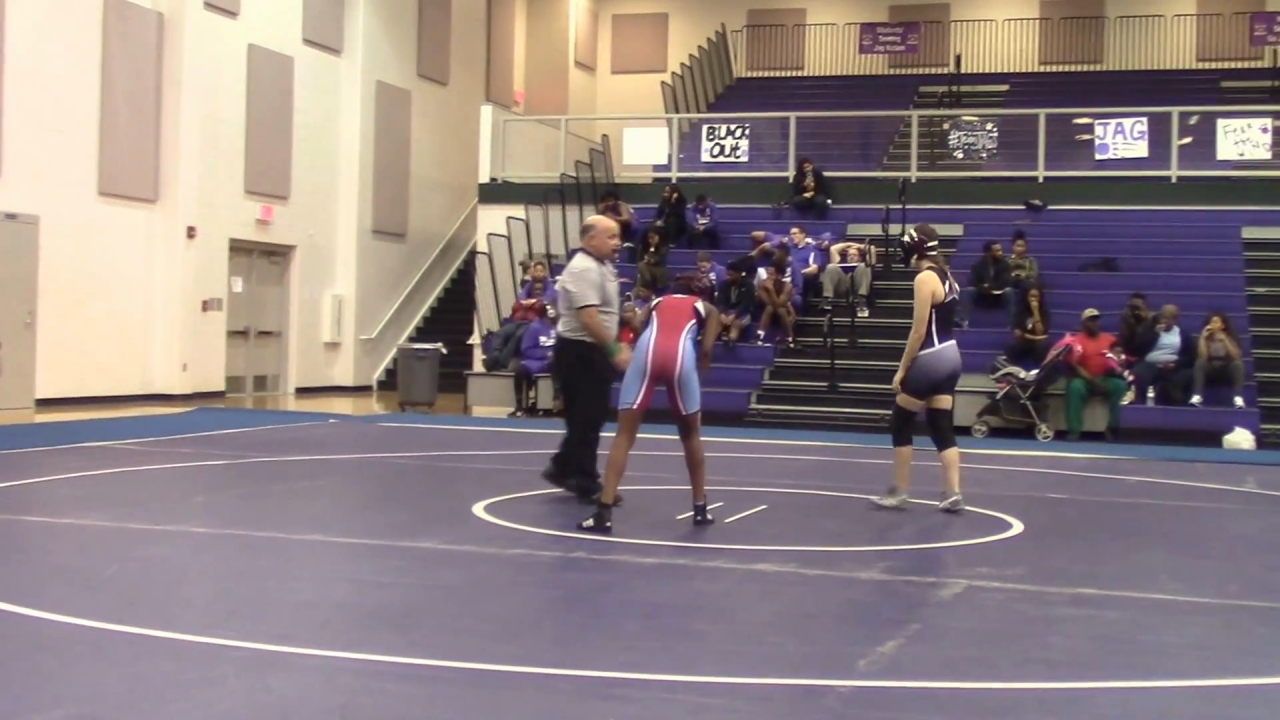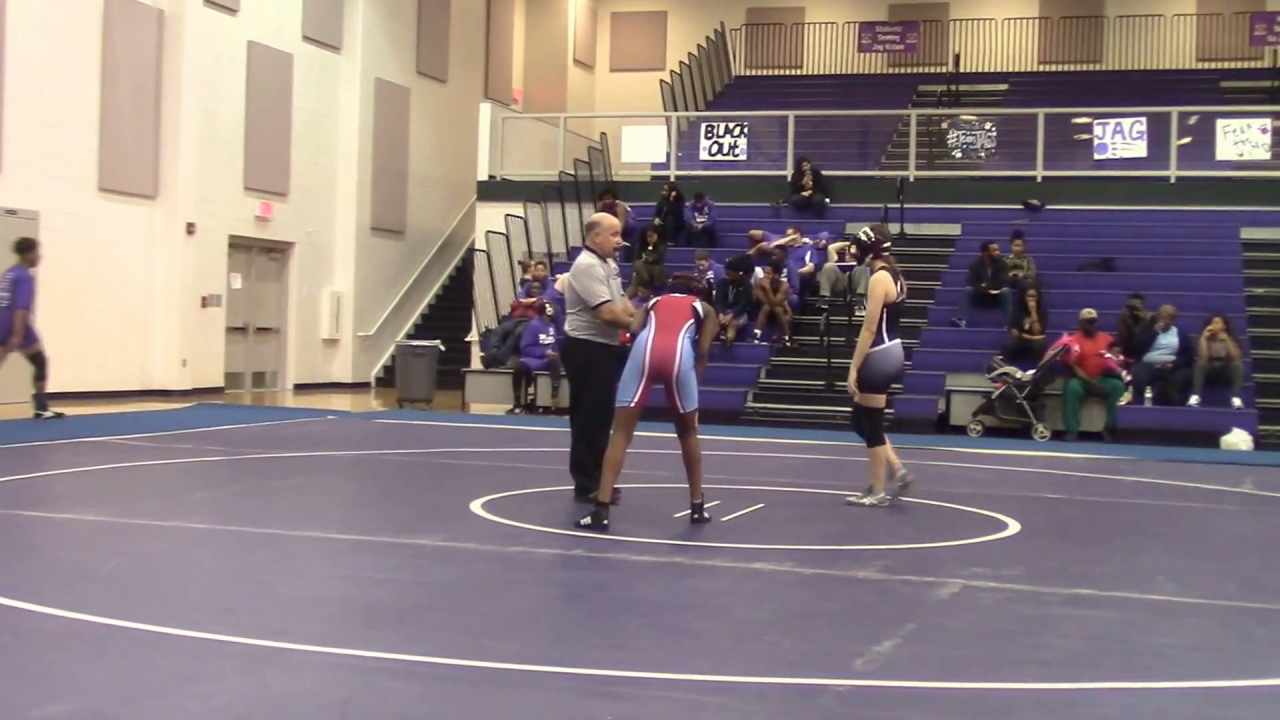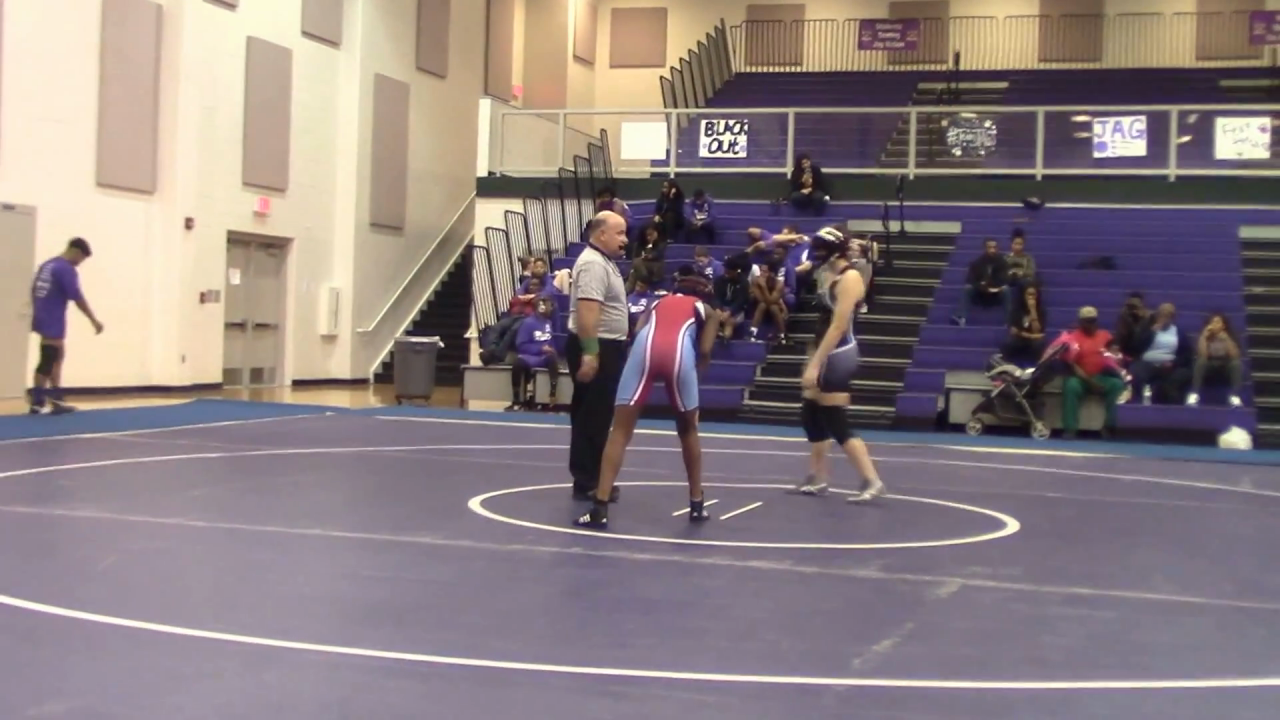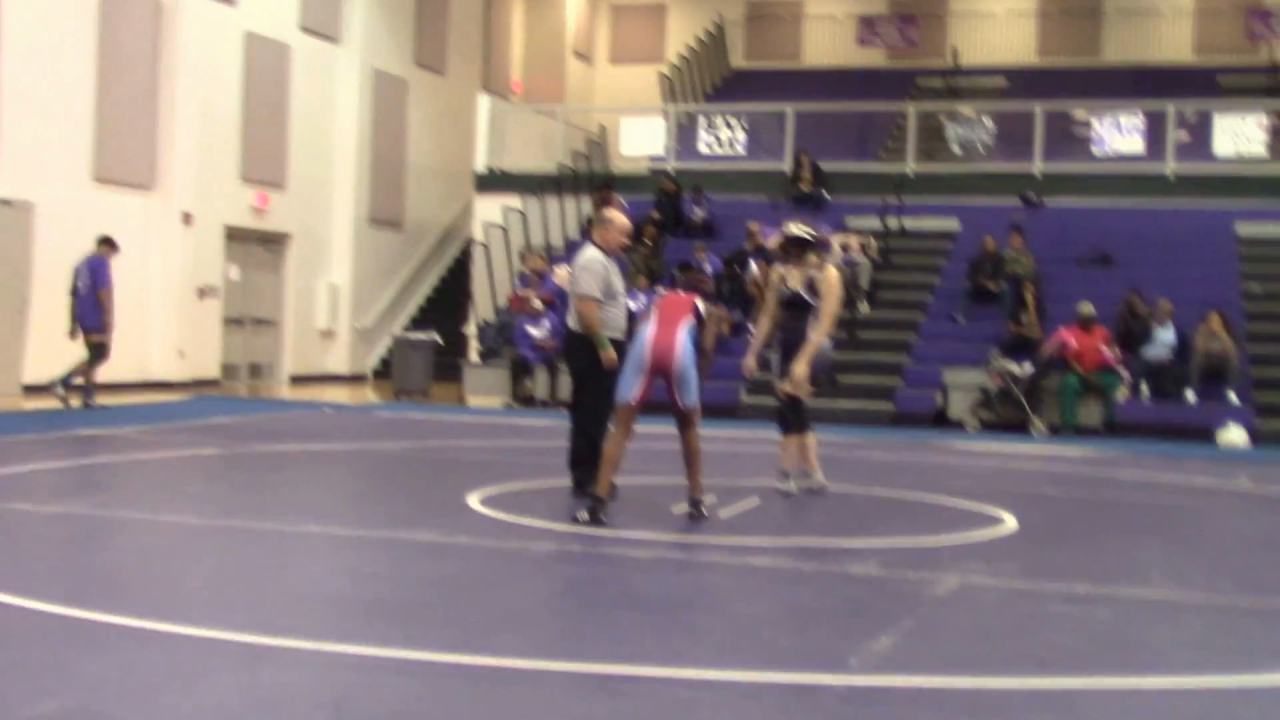
dt=0.4s
person 1, frame 1
left shoulder: (603, 266)
right shoulder: (584, 270)
right elbow: (589, 318)
left wrist: (619, 344)
right wrist: (614, 351)
left hip: (592, 352)
right hip: (581, 351)
left knee: (588, 418)
right knee: (586, 420)
left ankle: (561, 468)
right ankle: (587, 486)
person 1, frame 2
left shoulder: (607, 263)
right shoulder: (588, 266)
left elbow: (620, 303)
right elbow: (607, 313)
left wrist: (637, 316)
left hip: (603, 349)
right hip: (587, 351)
left knee: (600, 418)
right knee: (590, 419)
left ankle: (594, 479)
right ankle: (586, 485)
person 1, frame 3
left shoulder: (606, 262)
right shoulder: (593, 263)
right elbow: (587, 311)
left wrist: (617, 348)
right wrist: (589, 353)
left hip: (607, 348)
right hip: (595, 350)
left knee: (599, 416)
right knee: (592, 417)
left ankle: (592, 478)
right ankle: (585, 482)
person 1, frame 4
left shoulder: (605, 259)
right shoulder: (592, 260)
right elbow: (586, 308)
left wrist: (611, 345)
right wrist: (604, 346)
left hip: (605, 345)
right hip: (593, 346)
left knee: (596, 413)
right knee: (590, 413)
left ankle: (590, 474)
right ankle: (584, 478)
person 2, frame 1
left shoulder: (924, 278)
right shoulder: (946, 277)
left elbow: (918, 331)
left wrist: (902, 370)
left hip: (930, 359)
right hip: (951, 356)
left knee: (901, 424)
right knee: (942, 429)
left ankle: (899, 491)
right ankle: (953, 493)
person 2, frame 2
left shoulder: (878, 279)
right shoulder: (894, 276)
left elbow: (869, 329)
left wrist: (853, 368)
left hip: (879, 356)
right hip: (893, 353)
left knee: (869, 423)
right knee: (866, 421)
left ankle: (877, 491)
right ankle: (897, 470)
person 2, frame 3
left shoulder: (849, 278)
right shoulder: (827, 274)
left elbow: (838, 327)
left wrist: (814, 364)
right wrist: (812, 358)
left hip: (838, 356)
right hip: (827, 354)
left knee: (835, 423)
right knee: (811, 416)
left ankle: (872, 481)
right ankle: (817, 479)
person 2, frame 4
left shoulder: (827, 275)
right shoulder: (779, 272)
left elbow: (825, 323)
right elbow: (768, 315)
left wrist: (803, 361)
right wrist: (753, 352)
left hip: (811, 349)
right hip: (787, 349)
left knee: (789, 410)
right knee: (796, 414)
left ankle: (789, 473)
right ankle: (813, 474)
person 3, frame 1
left shoulder: (658, 302)
right shoulder: (707, 308)
left elbow: (636, 322)
right elbow: (705, 349)
right wrist: (697, 373)
left hip: (648, 350)
right hip: (681, 354)
left knee: (624, 435)
right knee: (690, 435)
left ankle: (603, 513)
right ankle: (700, 508)
person 3, frame 2
left shoulder: (655, 301)
right shoulder: (705, 309)
left elbow: (635, 330)
right elbow: (702, 351)
right wrist: (693, 378)
left hip: (645, 349)
right hip: (679, 353)
left knee: (621, 434)
right knee: (688, 433)
left ankle: (601, 511)
right ankle: (697, 507)
person 3, frame 3
left shoulder: (661, 301)
right shoulder: (706, 310)
left elbow: (639, 331)
right elbow: (705, 350)
right wrist: (695, 370)
left hip: (647, 345)
right hip: (679, 349)
left knee: (620, 432)
right knee: (688, 431)
left ankle: (599, 510)
right ankle: (697, 505)
person 3, frame 4
left shoulder: (662, 300)
right shoulder: (706, 309)
right elbow: (706, 348)
right wrist: (696, 379)
left hip: (647, 344)
right hip: (679, 348)
left knee: (620, 429)
right knee: (688, 428)
left ankle: (598, 505)
right ankle: (696, 502)
